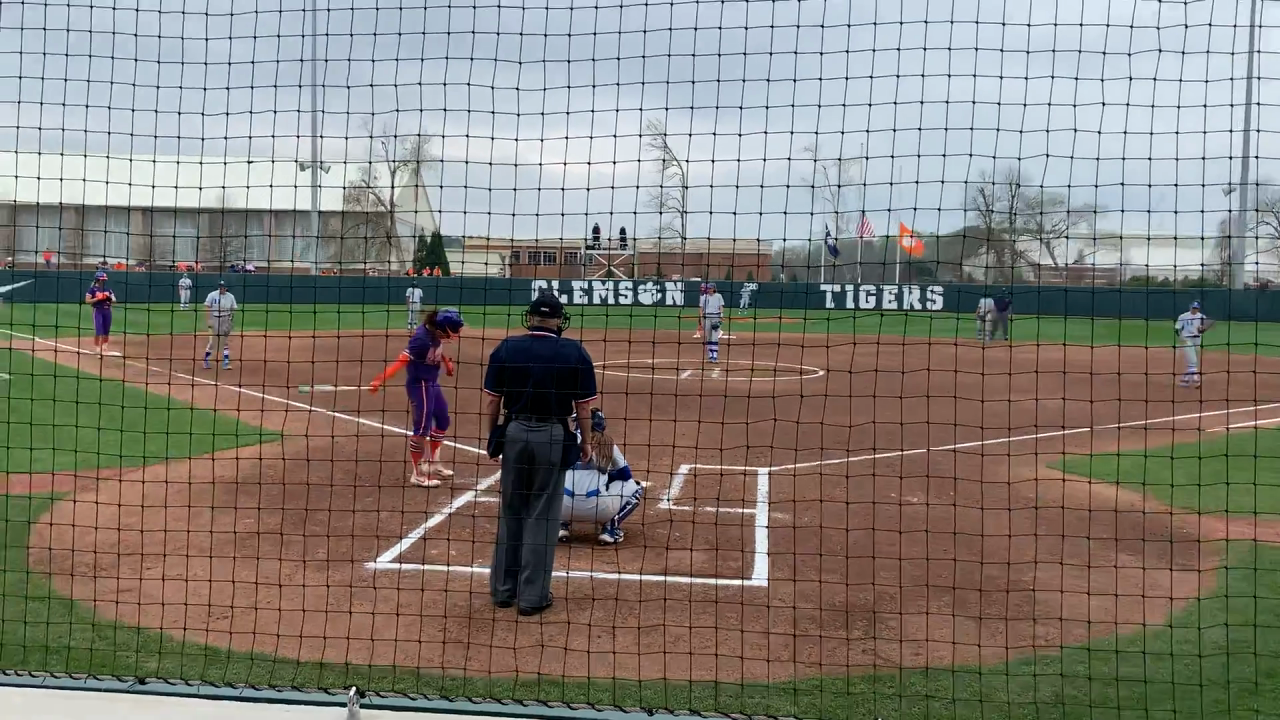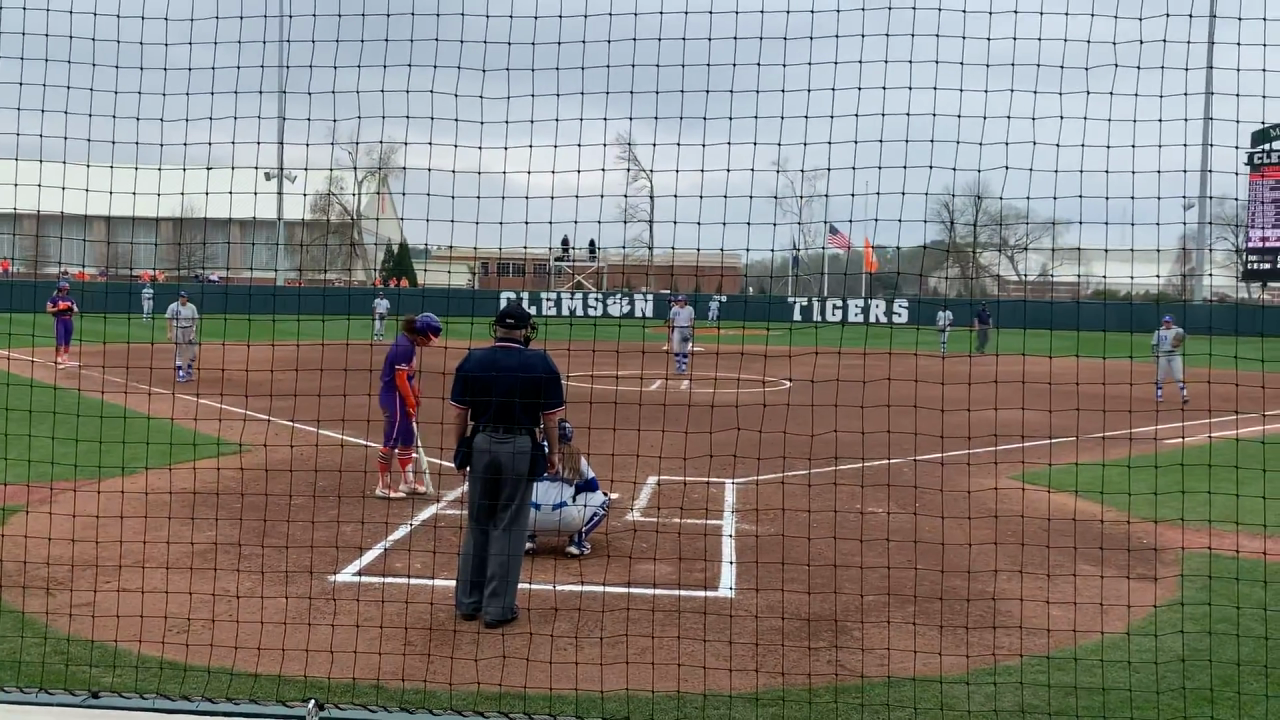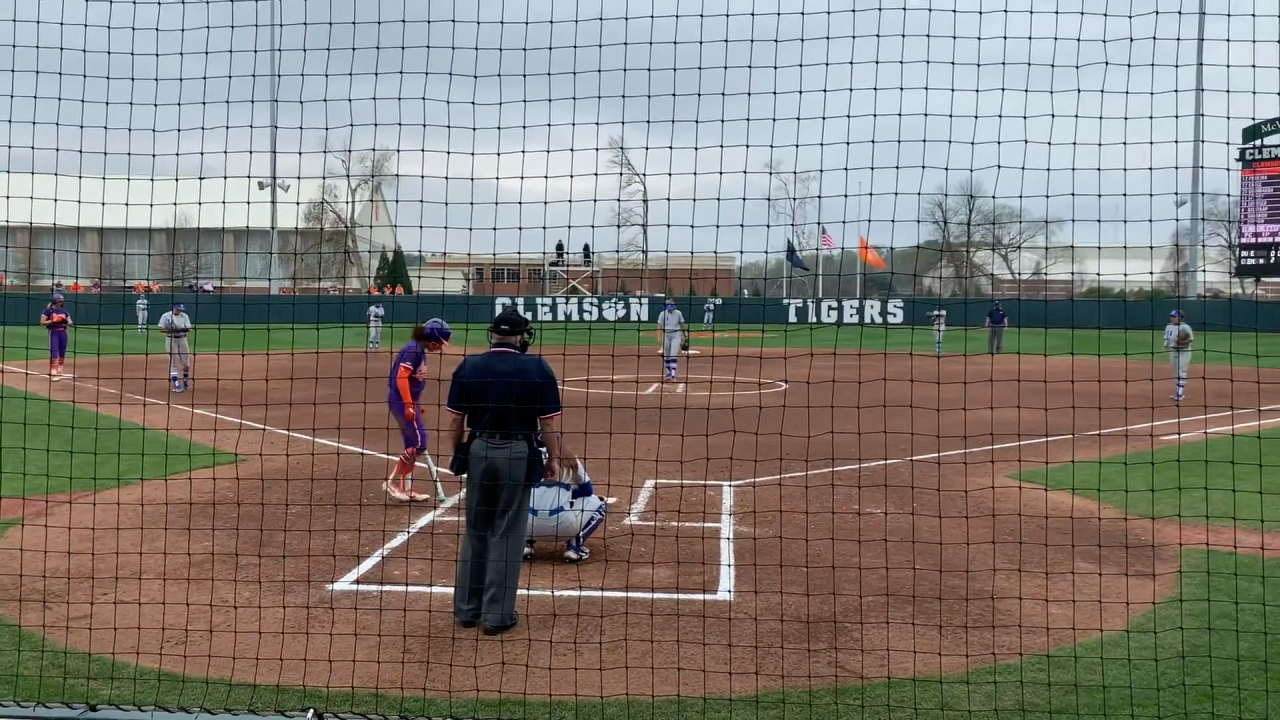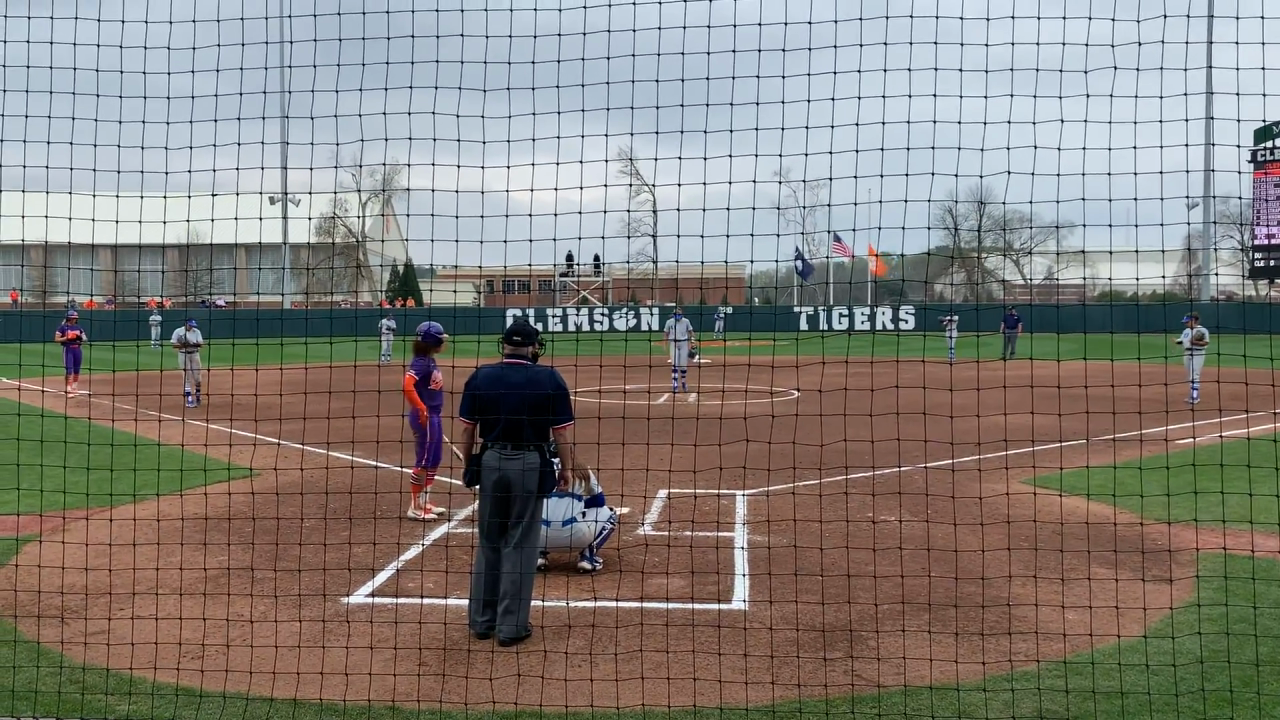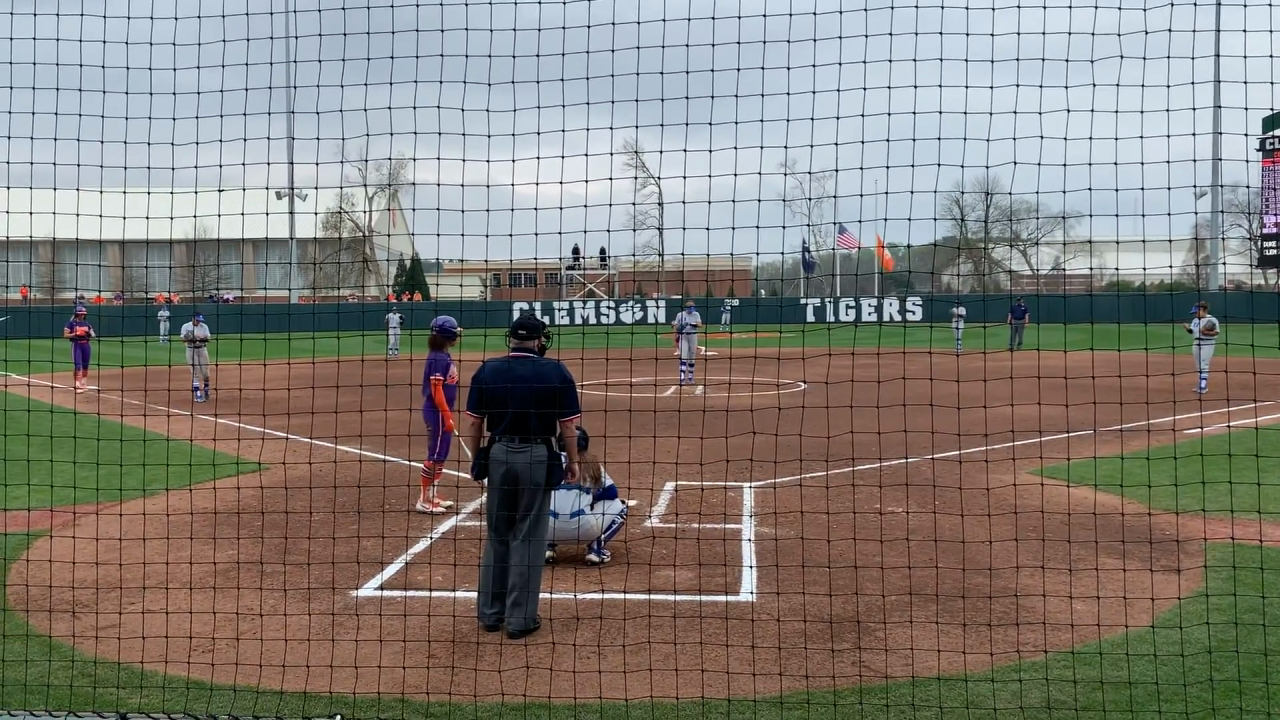
dt=1s
person 1, frame 1
left shoulder: (506, 348)
right shoulder: (574, 352)
left elbow: (492, 401)
right elbow: (583, 406)
left wrist: (492, 438)
right wrist: (586, 442)
left hip: (514, 433)
right hip: (554, 436)
left knee: (510, 511)
right knee: (543, 514)
left ankle: (503, 588)
right ankle: (533, 595)
person 1, frame 2
left shoulder: (472, 360)
right shoulder: (540, 363)
left elbow: (460, 413)
right elbow: (550, 417)
left wrist: (461, 450)
right wrist: (553, 452)
left hip: (481, 445)
right hip: (521, 448)
left knee: (476, 523)
right knee: (509, 527)
left ankle: (468, 601)
right ankle: (498, 607)
person 1, frame 3
left shoulder: (468, 366)
right shoulder: (537, 368)
left elbow: (455, 419)
right elbow: (549, 421)
left wrist: (457, 455)
right wrist: (553, 458)
left hip: (479, 451)
right hip: (518, 454)
left knee: (475, 531)
right knee: (508, 534)
left ankle: (467, 608)
right ankle: (497, 614)
person 1, frame 4
left shoulder: (480, 377)
right shoulder: (549, 378)
left elbow: (467, 428)
right elbow: (561, 431)
left wrist: (468, 465)
right wrist: (566, 468)
left hip: (490, 462)
right hip: (530, 465)
left knee: (488, 542)
right knee: (521, 544)
left ankle: (482, 620)
right ankle: (511, 625)
person 1, frame 5
left shoulder: (487, 370)
right shoulder: (556, 371)
left elbow: (474, 422)
right elbow: (567, 425)
left wrist: (477, 460)
right wrist: (572, 461)
left hip: (498, 455)
right hip: (538, 457)
left knee: (497, 535)
right knee: (529, 537)
left ankle: (490, 613)
right ankle: (520, 618)
person 2, frame 1
left shoulder: (434, 332)
right shoulder: (421, 339)
right elbow: (401, 361)
left wrist: (446, 360)
right wrist: (380, 380)
left hip: (432, 382)
right hip: (419, 385)
left knee: (443, 421)
right knee: (421, 429)
left ankle: (433, 464)
right ankle: (418, 474)
person 2, frame 2
left shoulder: (409, 342)
right shoulder: (404, 346)
right elbow: (400, 379)
left wrist: (415, 393)
right wrist: (410, 403)
left hip: (402, 396)
right hip: (394, 397)
left knee: (408, 440)
right knee: (391, 441)
left ankle: (408, 482)
right ankle: (383, 486)
person 2, frame 3
left shoulder: (419, 351)
right shoulder: (412, 349)
right elbow: (401, 377)
left wrist: (414, 405)
right wrist: (408, 405)
left hip: (409, 402)
right hip: (402, 401)
left knee: (415, 445)
right knee: (418, 444)
left ankle: (406, 489)
right ankle: (392, 481)
person 2, frame 4
left shoulder: (429, 360)
right shoulder: (422, 362)
right elbow: (407, 386)
right wrist: (421, 410)
left hip: (433, 416)
right hip: (425, 418)
left knee: (434, 461)
right knee: (423, 461)
left ankle: (424, 502)
right ankle: (415, 508)
person 2, frame 5
left shoulder: (444, 356)
right shoulder: (438, 358)
right elbow: (436, 390)
right wrist: (447, 417)
left hip: (443, 411)
right hip: (437, 412)
left knee: (442, 455)
right knee: (434, 455)
left ankle: (432, 496)
right ankle: (424, 500)
